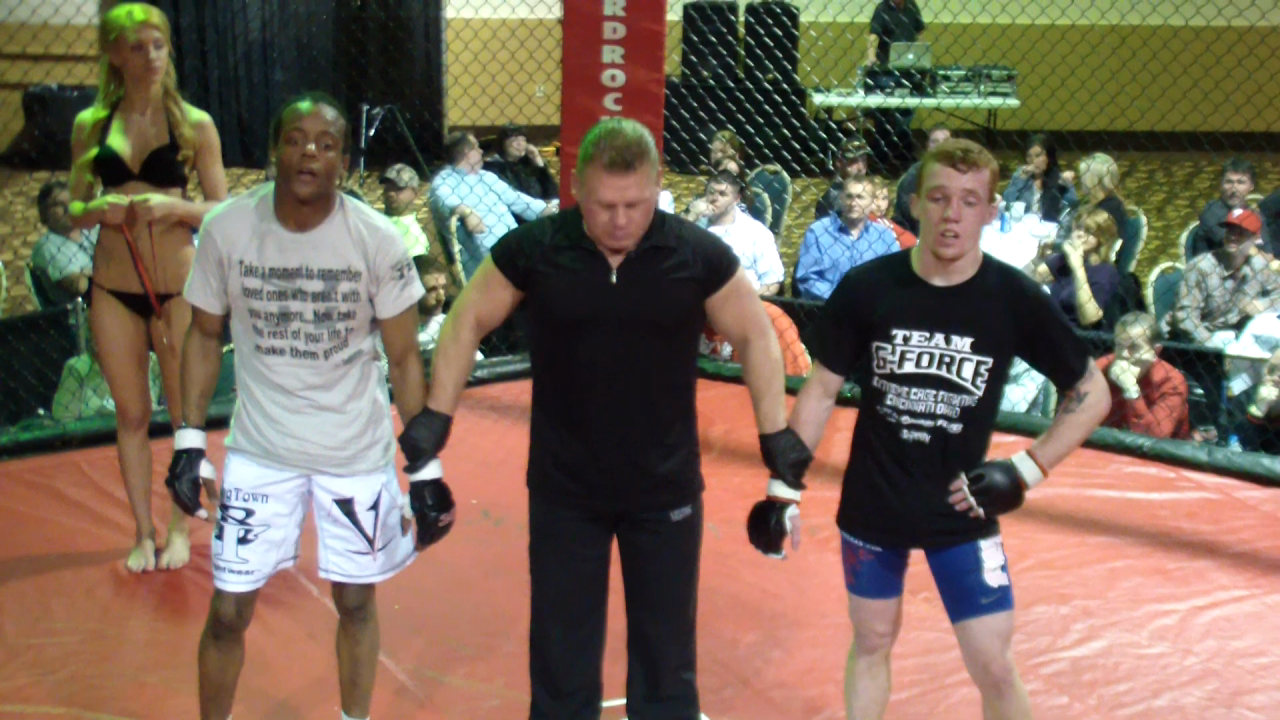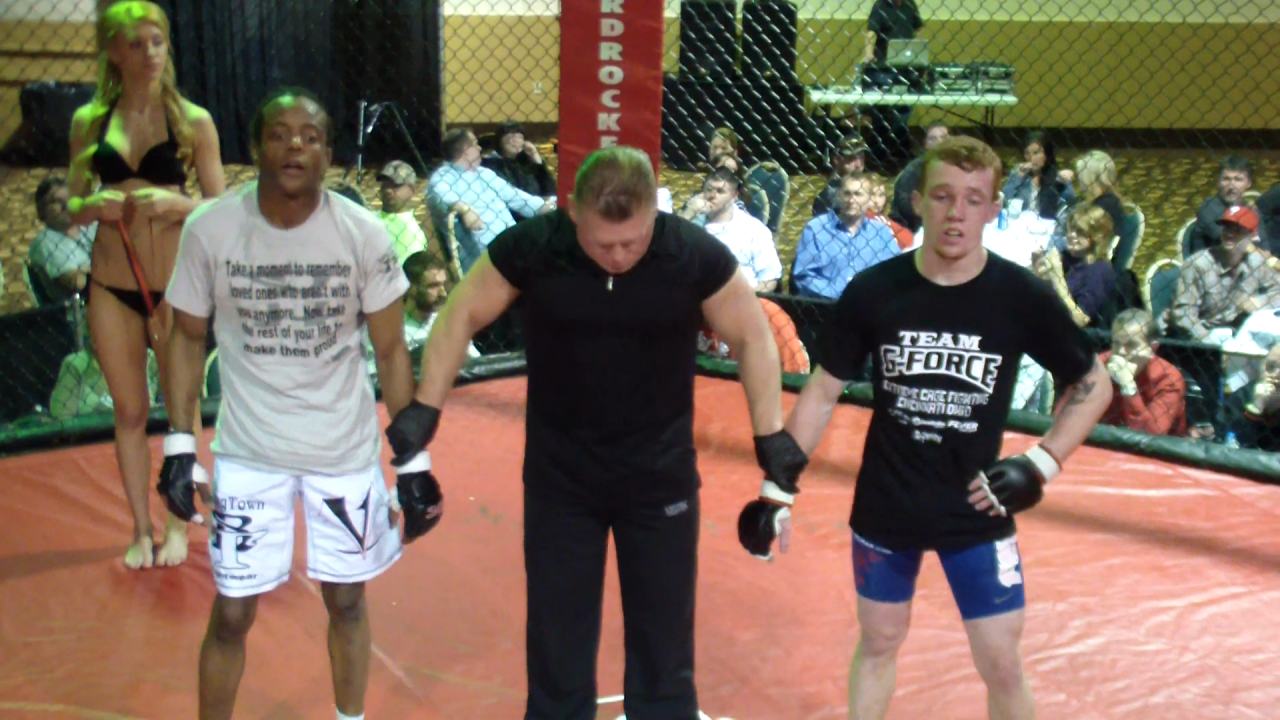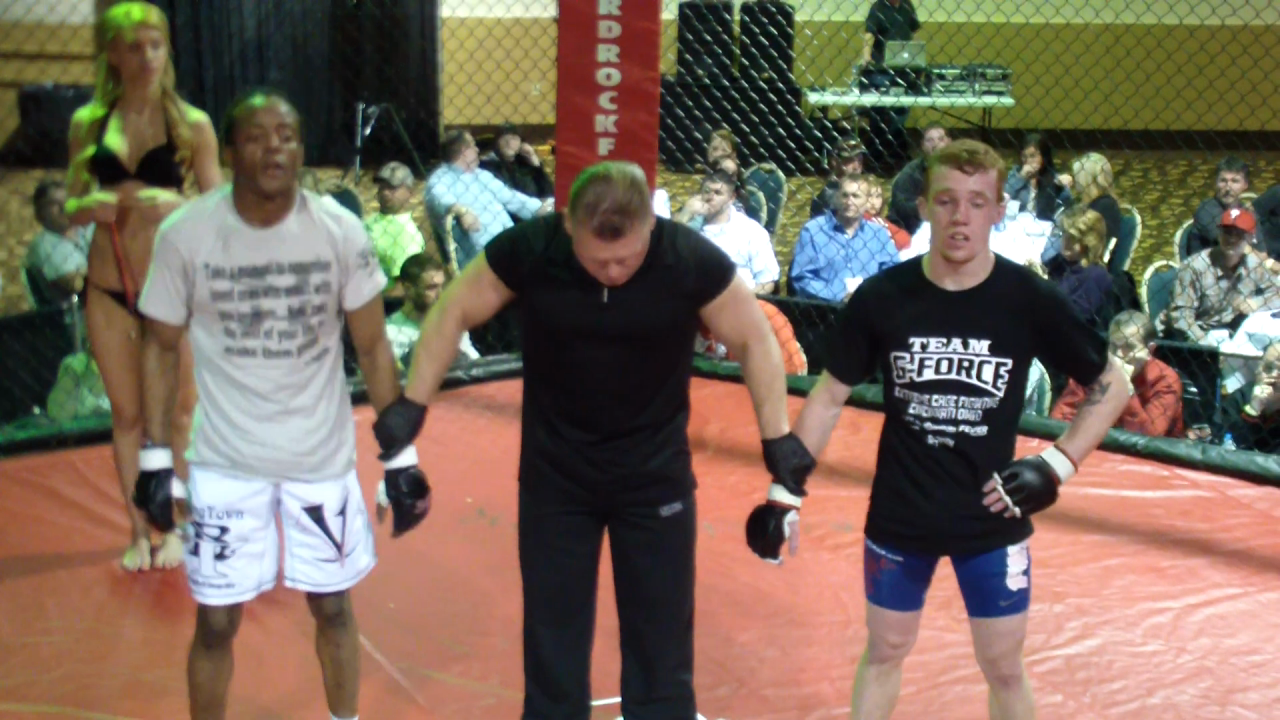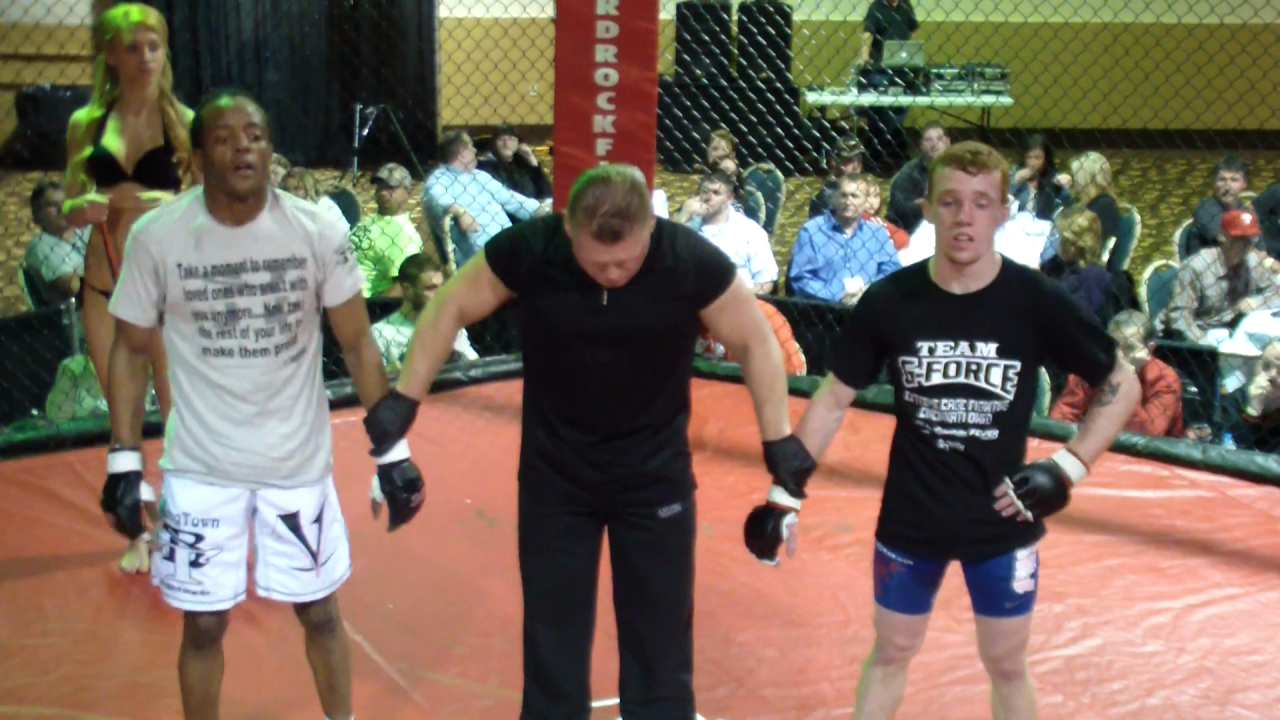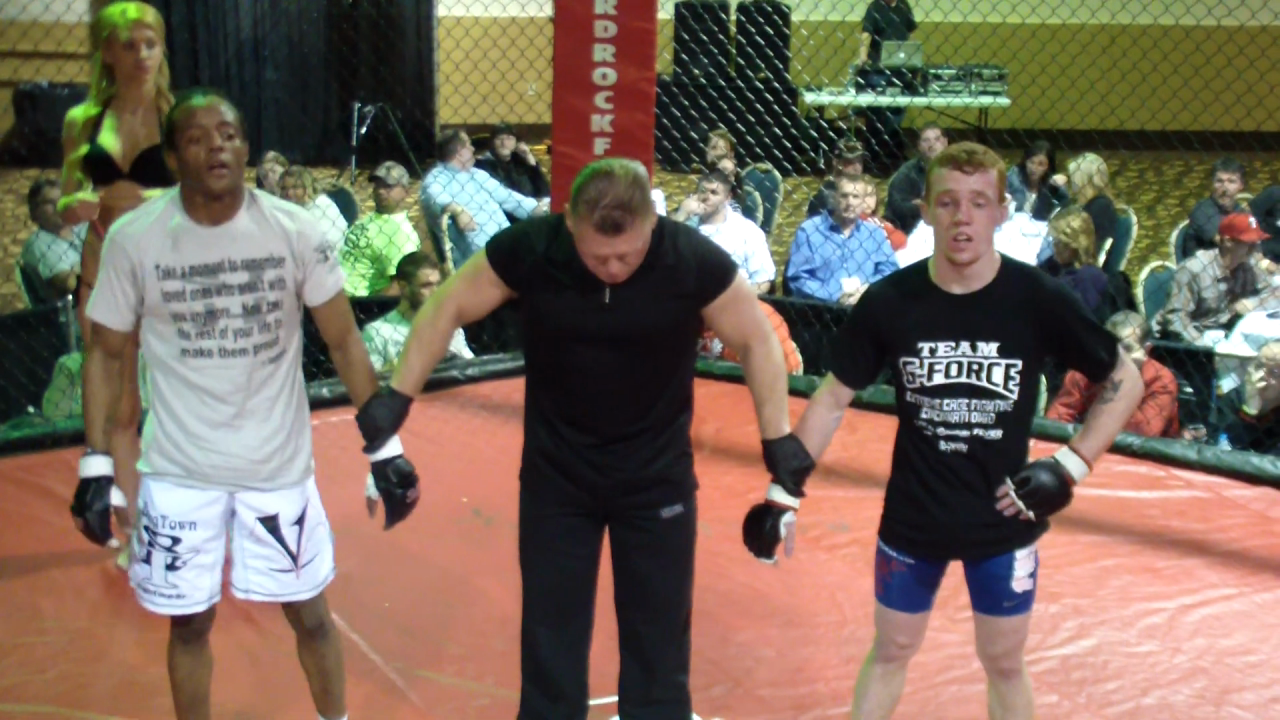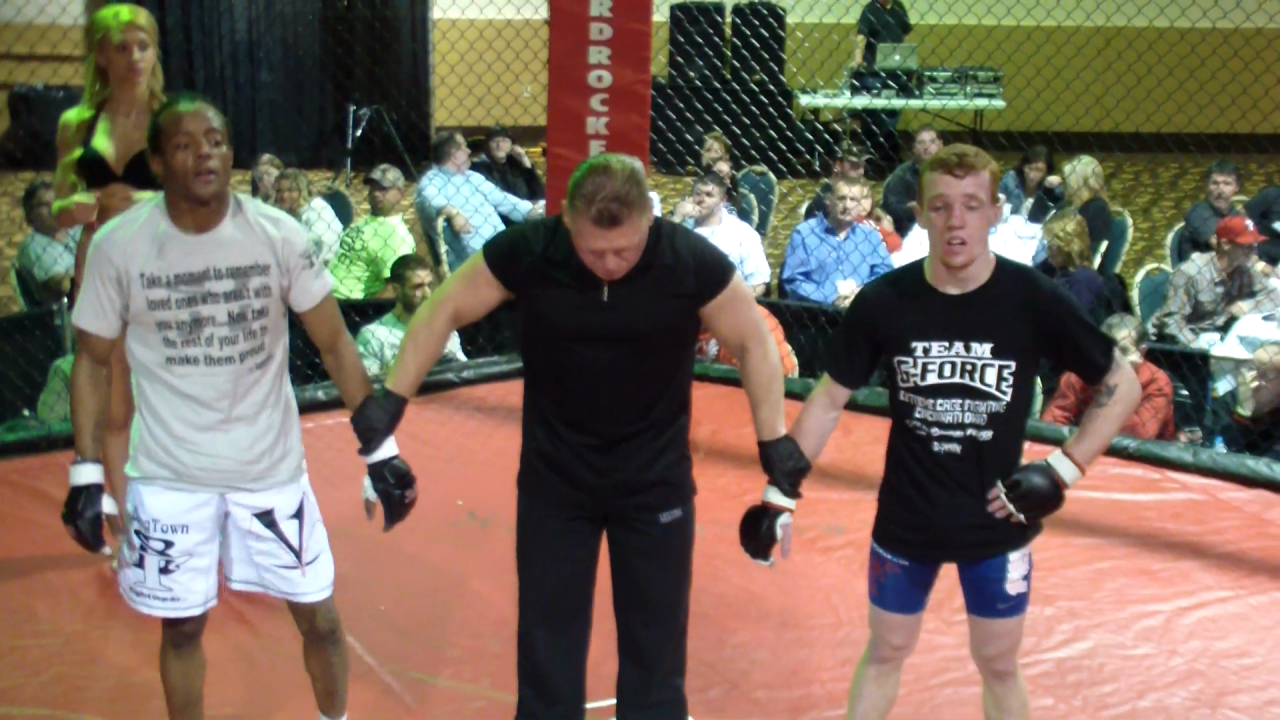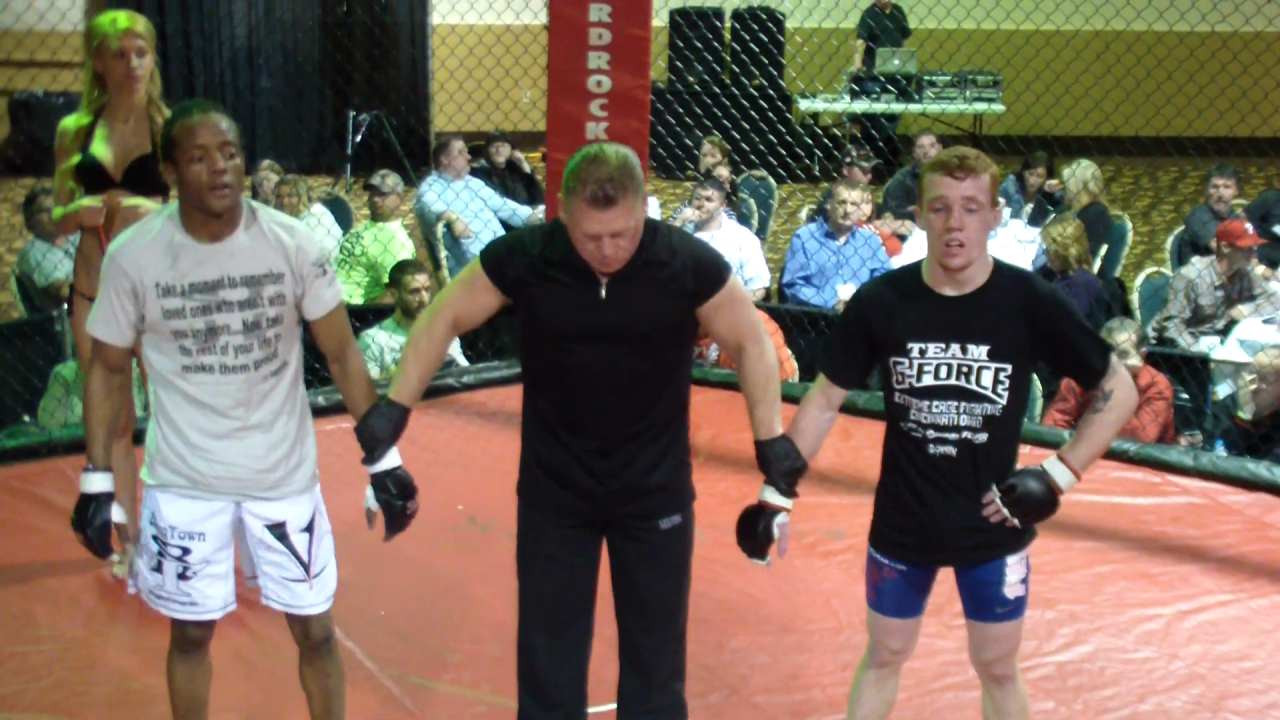
dt=0.2s
person 1, frame 1
left shoulder: (377, 240)
right shoulder: (225, 228)
left elbow: (405, 358)
right elbow: (204, 335)
left wrist: (425, 466)
right wrist: (189, 442)
left hip: (356, 452)
right hip: (260, 450)
left knee: (355, 600)
right knee: (229, 611)
person 1, frame 2
left shoulder: (363, 234)
right shoulder: (209, 228)
left elbow: (392, 350)
right elbow: (188, 337)
left wrist: (412, 459)
right wrist: (178, 445)
left hip: (344, 450)
right hip: (248, 452)
left knee: (345, 598)
right knee: (231, 613)
person 1, frame 3
left shoulder: (341, 231)
right shoulder: (183, 234)
left elbow: (372, 347)
right elbow: (161, 347)
left wrist: (399, 455)
right wrist: (155, 459)
left hip: (322, 457)
right hip: (225, 460)
left knee: (331, 605)
right knee: (216, 621)
person 1, frame 4
left shoulder: (317, 230)
right shoulder: (155, 236)
left elbow: (357, 343)
right elbow: (131, 350)
left wrist: (391, 449)
right wrist: (123, 462)
left hip: (298, 462)
right hip: (200, 468)
left knee: (318, 611)
right knee: (203, 624)
person 1, frame 5
left shoulder: (294, 229)
right shoulder: (132, 238)
left elbow: (344, 341)
right elbow: (107, 353)
left wrist: (384, 446)
right wrist: (96, 466)
left hip: (279, 463)
right hip: (179, 469)
left knee: (309, 613)
right knee: (189, 621)
person 1, frame 6
left shoulder: (278, 234)
right shoulder: (117, 245)
left elbow: (335, 344)
right elbow: (94, 361)
left wrist: (380, 447)
right wrist: (86, 473)
left hip: (271, 465)
right hip: (168, 473)
left knee: (318, 616)
right knee: (180, 625)
person 1, frame 7
left shoulder: (293, 242)
right shoulder: (133, 254)
left elbow: (343, 354)
right elbow: (108, 369)
left wrist: (384, 459)
right wrist: (97, 480)
left hip: (286, 476)
right hip: (185, 481)
left knee: (315, 630)
right knee: (191, 632)
person 2, frame 1
left shoulder: (1016, 299)
right shoulder: (865, 287)
left elbow: (1091, 392)
right elbow: (821, 389)
left wrist: (1026, 469)
right wrist: (784, 487)
left hip: (962, 512)
right hip: (871, 507)
left knee: (993, 667)
right knee: (871, 644)
person 2, frame 2
left shoulder: (1021, 295)
right shoulder: (872, 291)
left elbow: (1095, 384)
right elbow: (823, 392)
left wrist: (1039, 464)
right wrist: (778, 489)
left hip: (977, 513)
right hip: (885, 509)
left knee: (1002, 665)
right knee: (878, 644)
person 2, frame 3
left shoulder: (1030, 298)
right shoulder: (880, 296)
left elbow: (1111, 384)
right elbow: (829, 397)
left wrist: (1056, 465)
right wrist: (785, 492)
left hip: (992, 518)
right hip: (898, 515)
left knee: (1003, 666)
right knee: (885, 651)
person 2, frame 4
left shoulder: (1037, 300)
right shoulder: (888, 300)
left elbow: (1121, 385)
right elbow: (833, 399)
left wrist: (1067, 468)
right wrist: (787, 493)
left hip: (1001, 521)
right hip: (909, 518)
left knee: (1006, 664)
right knee: (891, 653)
person 2, frame 5
left shoulder: (1038, 298)
right shoulder: (887, 301)
left elbow: (1125, 381)
right elbow: (832, 399)
left wrist: (1069, 466)
right wrist: (784, 492)
left hip: (1003, 521)
right hip: (911, 517)
left knee: (1003, 662)
right knee: (891, 651)
person 2, frame 6
left shoulder: (1033, 299)
right shoulder: (882, 300)
left elbow: (1121, 384)
right elbow: (828, 400)
left wrist: (1062, 470)
right wrist: (780, 494)
left hip: (996, 522)
right hip: (904, 518)
left knee: (998, 664)
right knee: (885, 652)
person 2, frame 7
left shoulder: (1031, 302)
right shoulder: (879, 301)
left elbow: (1118, 390)
right elbow: (824, 400)
left wrist: (1058, 475)
right wrist: (778, 493)
left hip: (992, 526)
right hip: (901, 522)
left knee: (997, 668)
right knee: (884, 656)
person 3, frame 1
left shoulder: (699, 254)
right shoulder: (532, 248)
left elbow: (755, 338)
right elbow: (467, 322)
left wrist: (775, 434)
right wrist: (437, 416)
left hip: (666, 484)
right hip: (564, 485)
left knee: (666, 643)
right knee: (562, 643)
person 3, frame 2
left shoulder: (696, 254)
right shoulder: (530, 247)
left elbow: (753, 339)
right elbow: (459, 318)
left wrist: (772, 436)
right wrist: (425, 410)
left hip: (661, 479)
right hip: (559, 479)
left knee: (663, 638)
right knee: (557, 640)
person 3, frame 3
left shoulder: (693, 259)
right shoulder: (526, 249)
left elbow: (755, 342)
right elbow: (451, 315)
left wrist: (778, 440)
right wrist: (412, 406)
left hip: (656, 478)
right hip: (554, 478)
left knee: (661, 636)
right knee: (552, 640)
person 3, frame 4
left shoulder: (693, 260)
right shoulder: (526, 249)
left elbow: (756, 343)
right elbow: (448, 311)
left wrist: (779, 442)
right wrist: (404, 401)
left hip: (657, 477)
right hip: (554, 477)
left knee: (660, 638)
right knee: (551, 638)
person 3, frame 5
left shoulder: (694, 259)
right shoulder: (527, 248)
left elbow: (756, 342)
right elbow: (445, 310)
left wrist: (779, 440)
right wrist: (395, 398)
left hip: (658, 479)
right hip: (555, 477)
left knee: (659, 638)
right knee: (550, 639)
person 3, frame 6
left shoulder: (692, 261)
right shoulder: (525, 250)
left elbow: (754, 343)
right elbow: (442, 312)
left wrist: (775, 441)
right wrist: (391, 399)
left hip: (657, 482)
right hip: (553, 481)
left knee: (656, 642)
right knee: (548, 643)
person 3, frame 7
left shoulder: (689, 262)
right shoulder: (522, 256)
left elbow: (751, 344)
right elbow: (442, 319)
left wrist: (771, 441)
right wrist: (394, 408)
left hip: (656, 489)
right hip: (553, 490)
left knee: (655, 648)
right knee: (549, 651)
person 4, frame 1
left shoulder: (194, 123)
right shoulder: (89, 124)
left elbow: (222, 211)
right elbow: (74, 209)
left wrist: (174, 206)
right wrist: (98, 209)
left hip: (178, 285)
right hip: (113, 288)
left knee: (185, 413)
right knee: (131, 415)
left ankle: (179, 528)
right ankle: (143, 532)
person 4, frame 2
left shoulder: (193, 120)
right shoulder: (88, 120)
right elbow: (72, 205)
left wrist: (174, 202)
right wrist: (94, 205)
left hip: (176, 282)
right hip: (110, 285)
left knee: (181, 410)
right knee: (129, 412)
left ankle: (177, 525)
right ankle: (141, 530)
person 4, frame 3
left shoulder: (191, 123)
right shoulder: (87, 122)
right elbow: (70, 207)
left wrist: (172, 203)
right wrist: (89, 206)
right hip: (108, 286)
left knee: (177, 412)
right knee: (126, 415)
left ankle: (174, 527)
right ankle: (138, 532)
person 4, frame 4
left shoulder: (186, 123)
right shoulder: (84, 123)
right elbow: (68, 207)
left wrist: (170, 204)
right wrist: (83, 208)
right hip: (104, 287)
left knee: (176, 411)
right ankle: (135, 533)
person 4, frame 5
right shoulder: (80, 120)
right elbow: (63, 207)
left wrist: (165, 202)
right wrist: (76, 204)
right hip: (100, 282)
right knee: (117, 412)
right ankle: (130, 528)
person 4, frame 6
right shoulder: (75, 124)
right elbow: (58, 210)
left wrist: (155, 204)
right wrist: (71, 209)
right knee: (112, 415)
right ankle: (123, 526)
person 4, frame 7
right shoulder: (73, 130)
right elbow: (57, 219)
left wrist: (152, 211)
right wrist: (75, 213)
right hip: (96, 294)
right knee: (113, 422)
right ankle: (126, 535)
